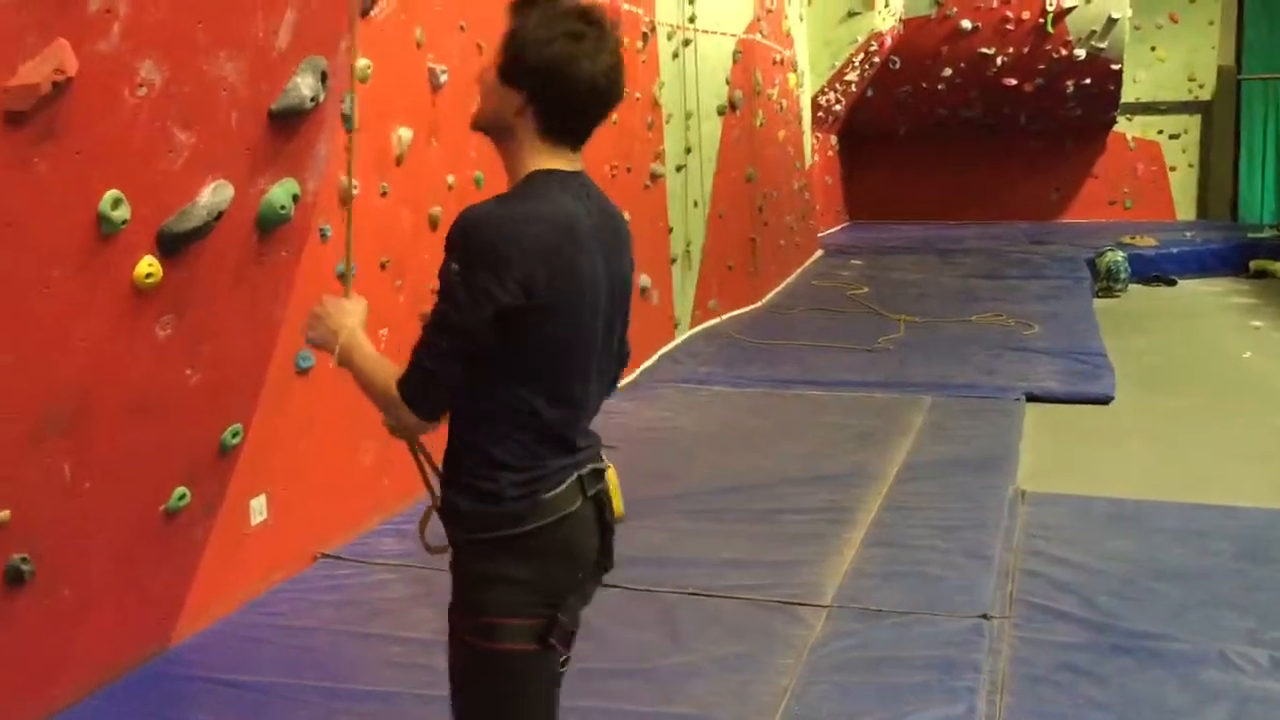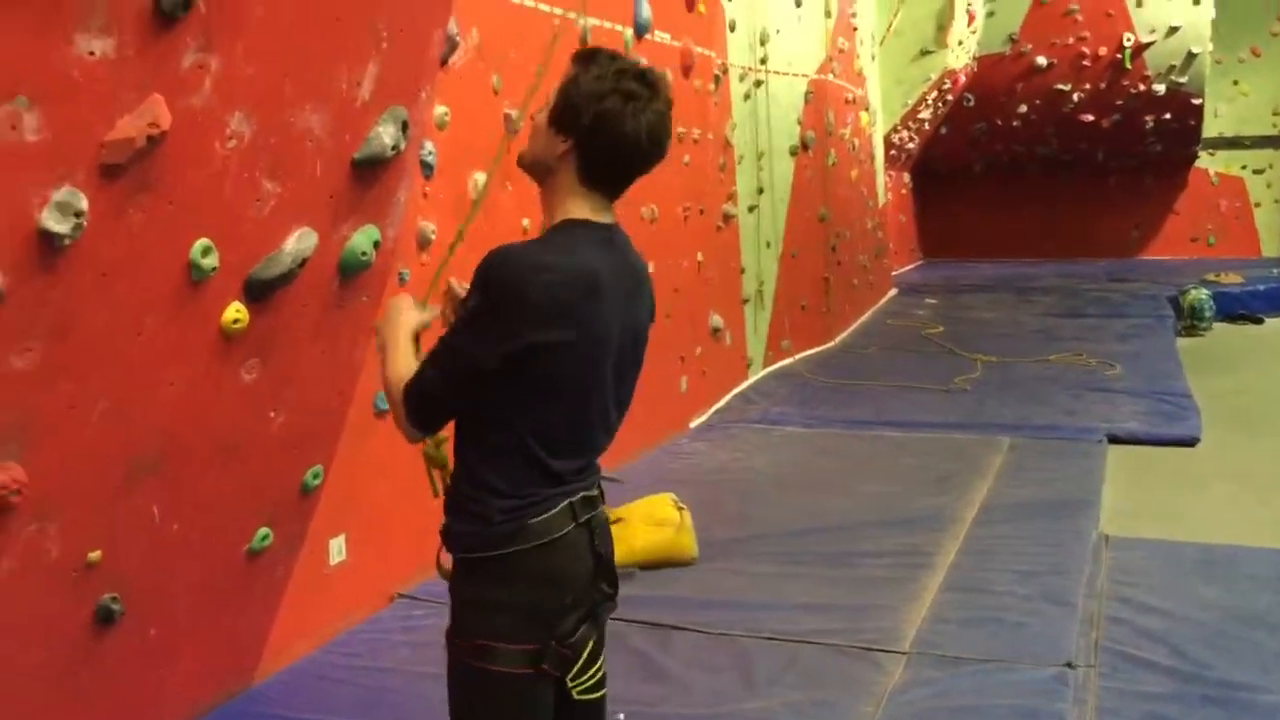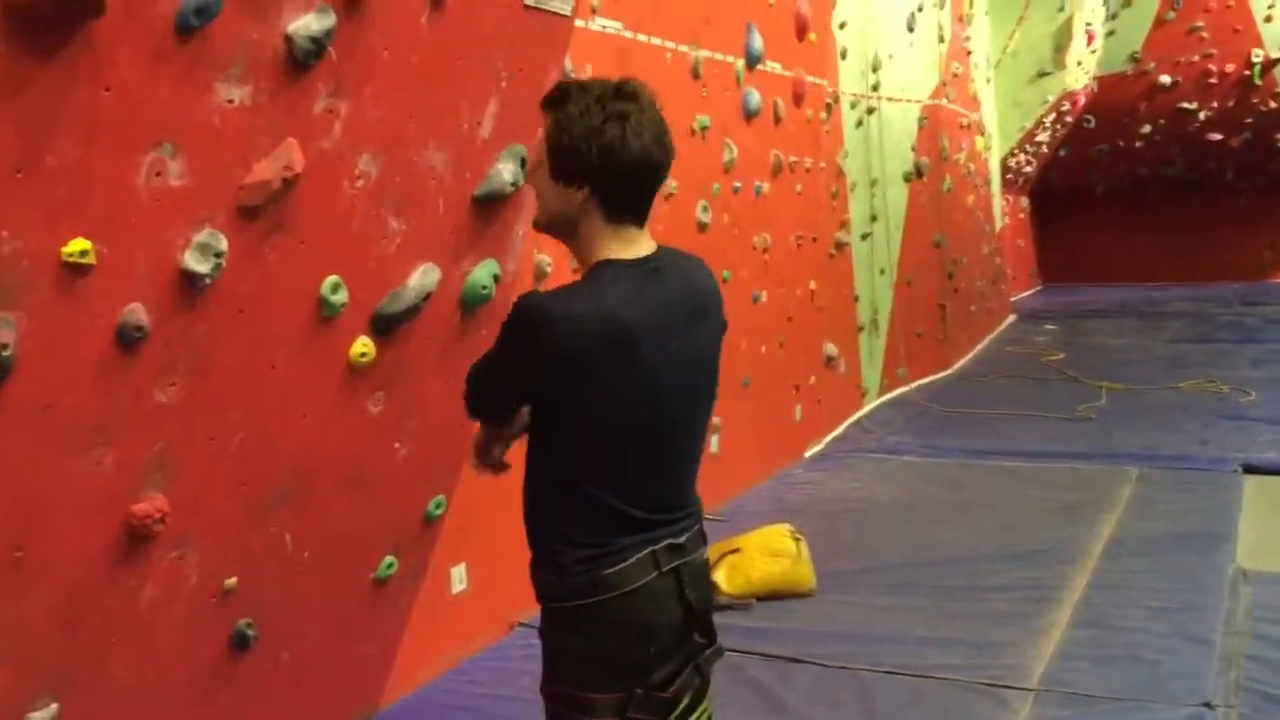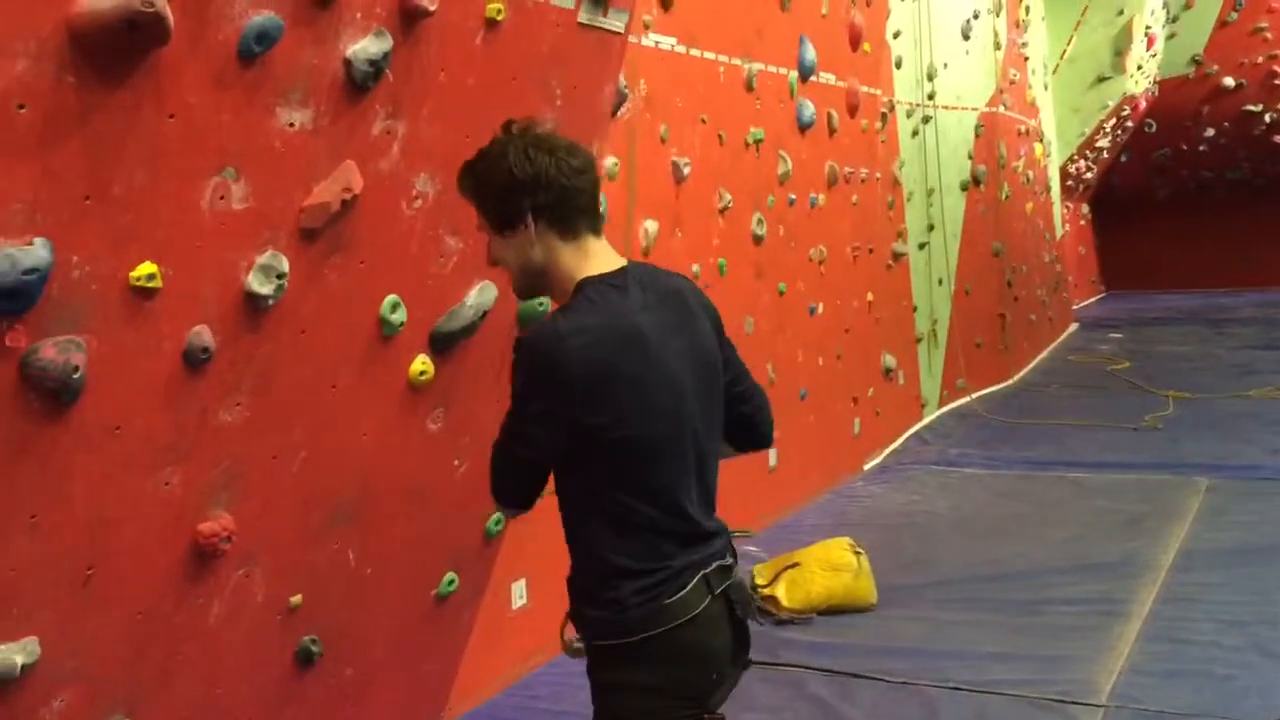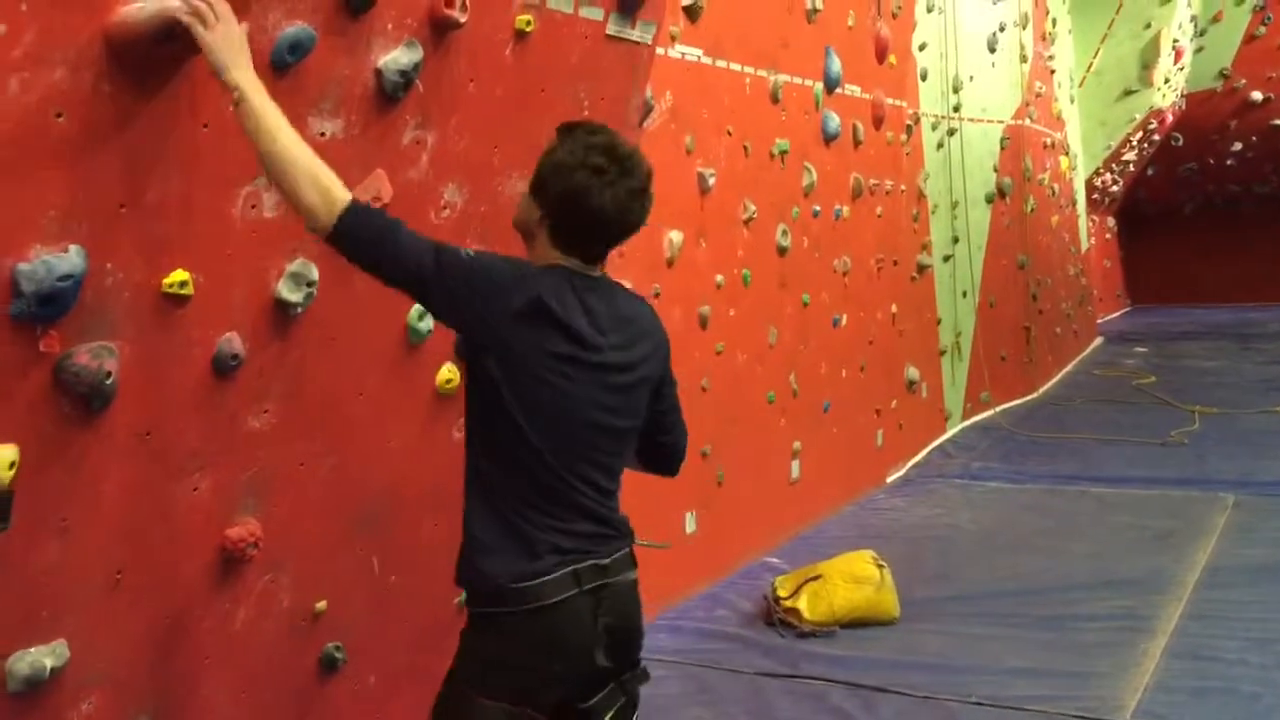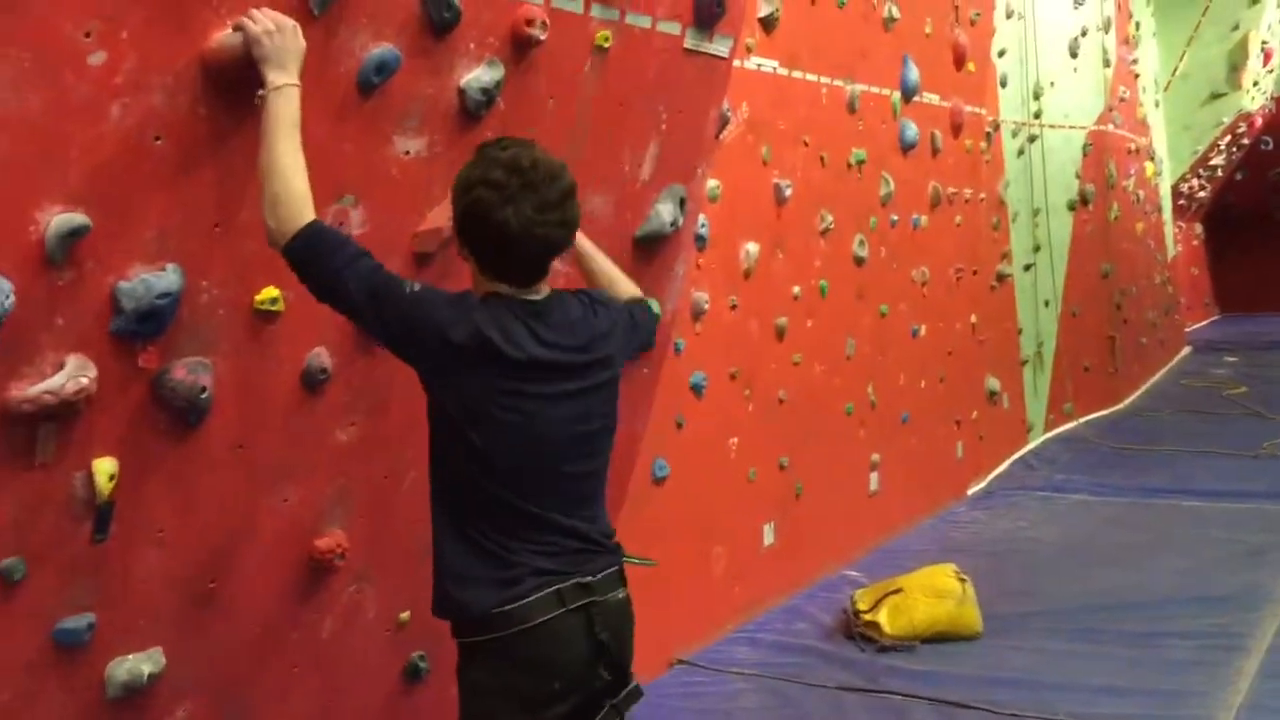
dt=0.7s
person 1, frame 1
left shoulder: (496, 231)
right shoulder: (604, 221)
left elbow: (416, 406)
left wrist: (344, 335)
left hip: (515, 536)
right hip: (572, 510)
person 1, frame 2
left shoulder: (522, 271)
right shoulder: (628, 271)
left elbow: (417, 416)
left wrist: (397, 332)
left hip: (513, 559)
right hip: (579, 540)
person 1, frame 3
left shoulder: (552, 320)
right shoulder: (697, 285)
left elbow: (483, 403)
right wrist: (522, 418)
left hip: (605, 608)
right hip: (683, 581)
person 1, frame 4
left shoulder: (558, 345)
right shoulder: (682, 297)
left elbow: (511, 493)
right elbow: (754, 429)
left hip: (650, 633)
right hip: (711, 600)
person 1, frame 5
left shoulder: (499, 297)
right shoulder: (642, 326)
left elbow: (329, 208)
right elbow: (666, 455)
left wrist: (242, 78)
left hip: (525, 614)
right hip: (613, 598)
person 1, frame 6
left shoulder: (447, 332)
right shoulder: (596, 326)
left elbow: (289, 224)
right elbow: (641, 313)
left wrist: (282, 77)
right wrist: (568, 241)
left hip: (516, 635)
right hip: (604, 613)
